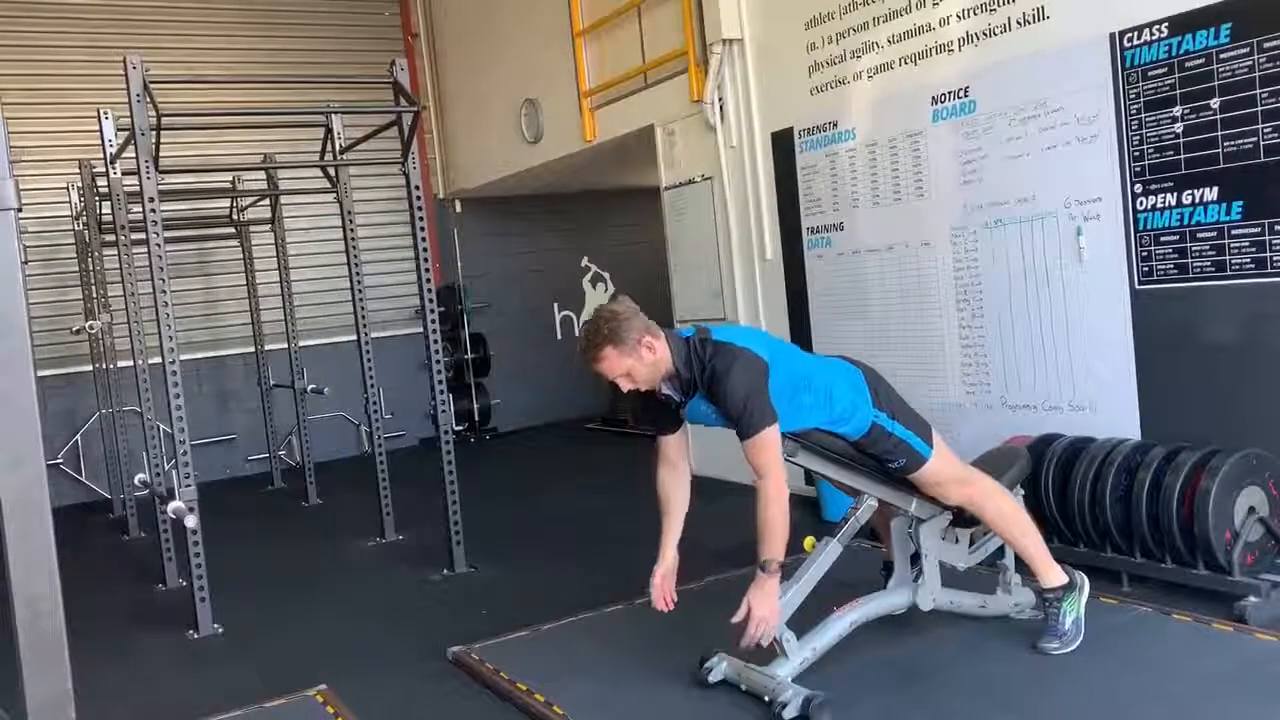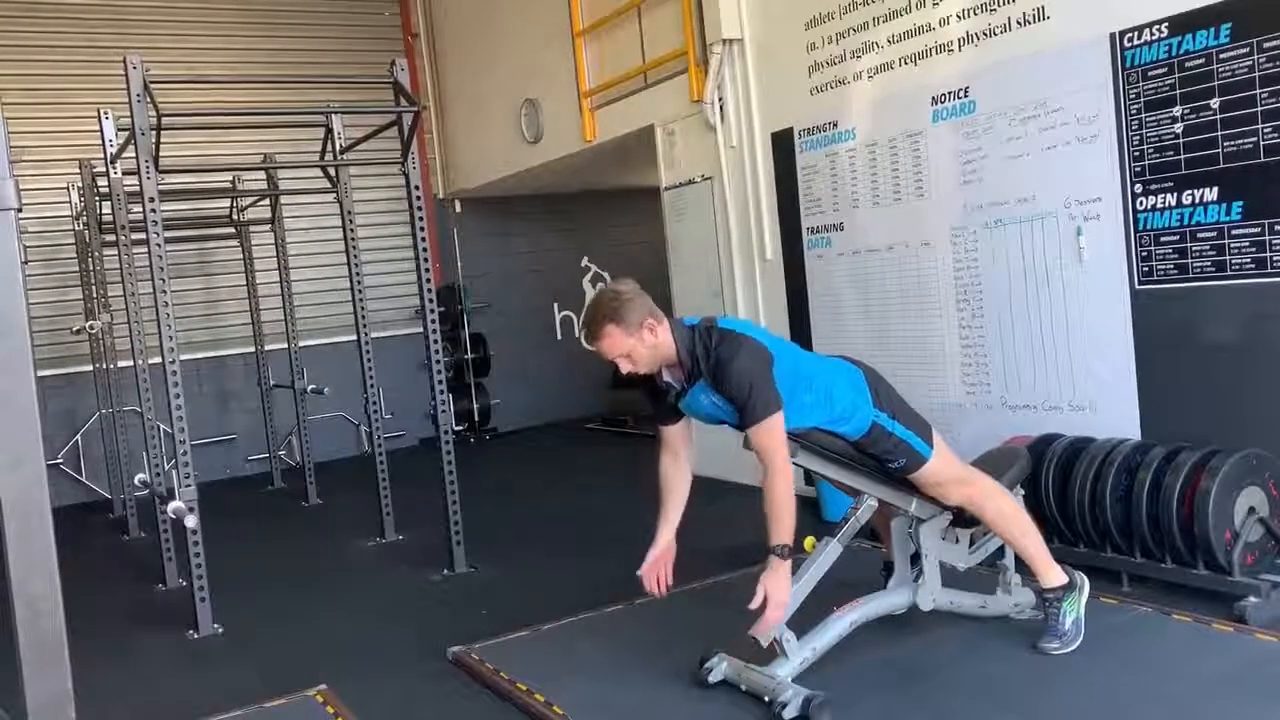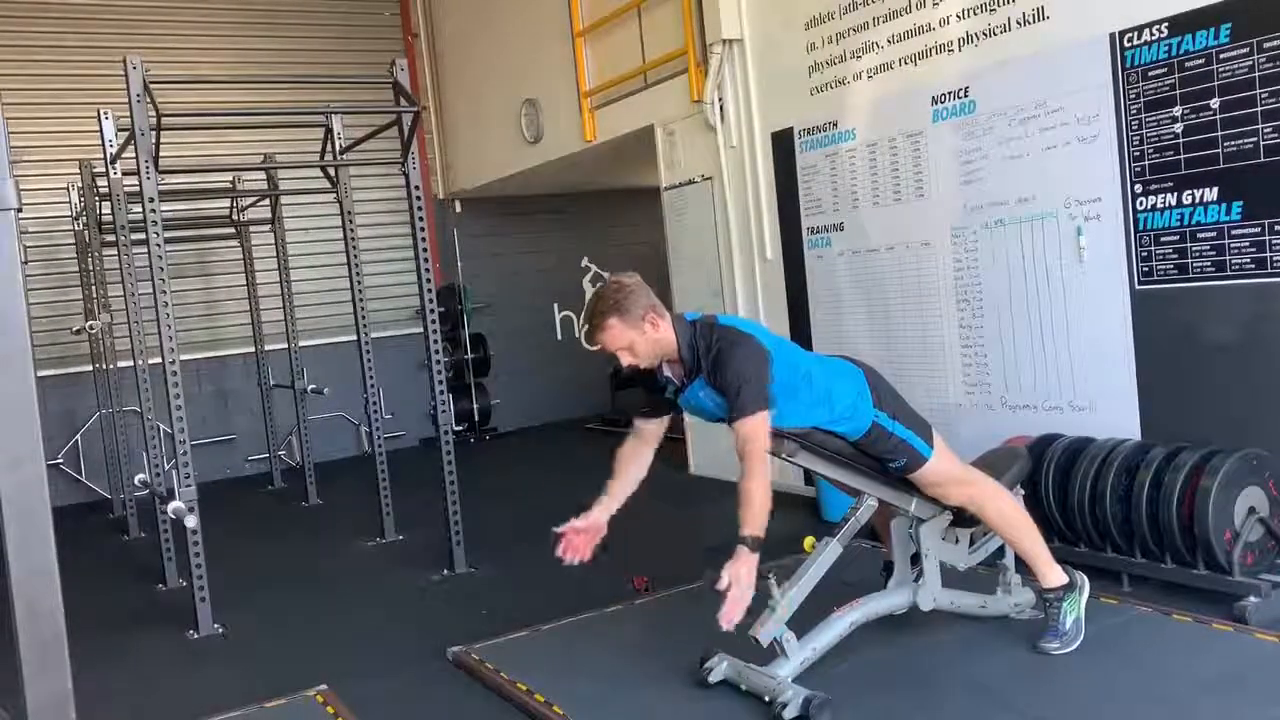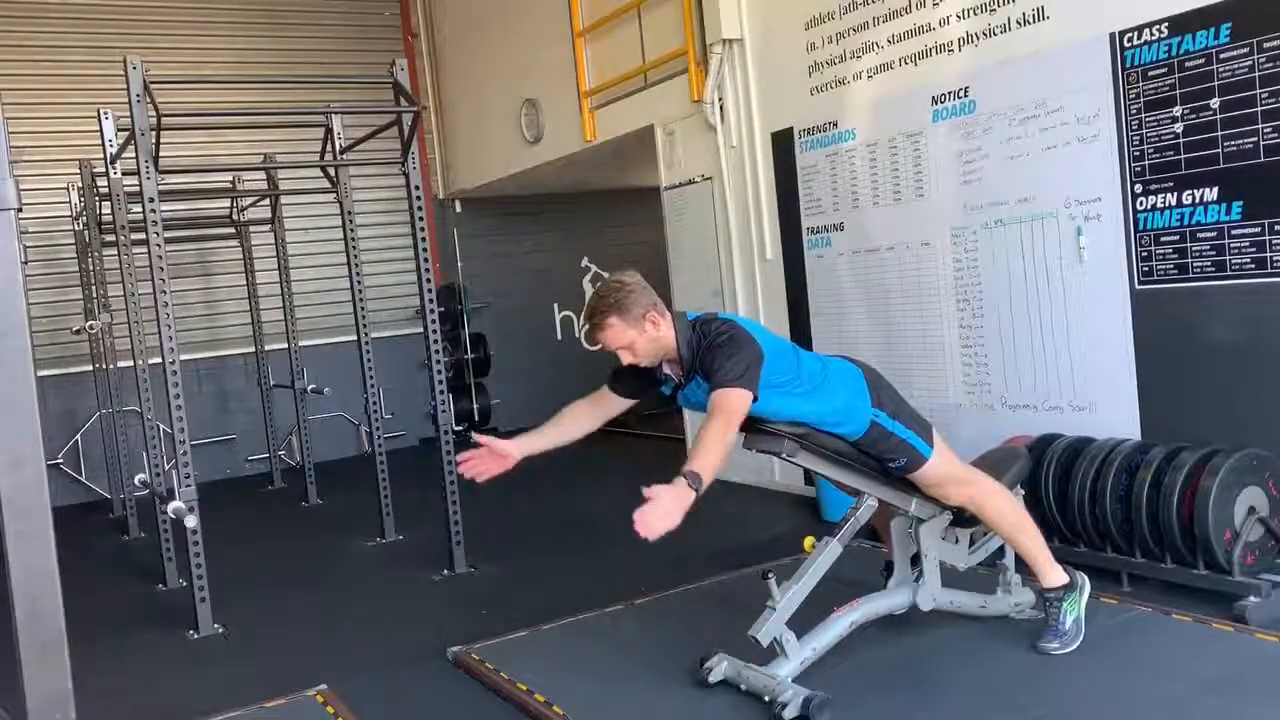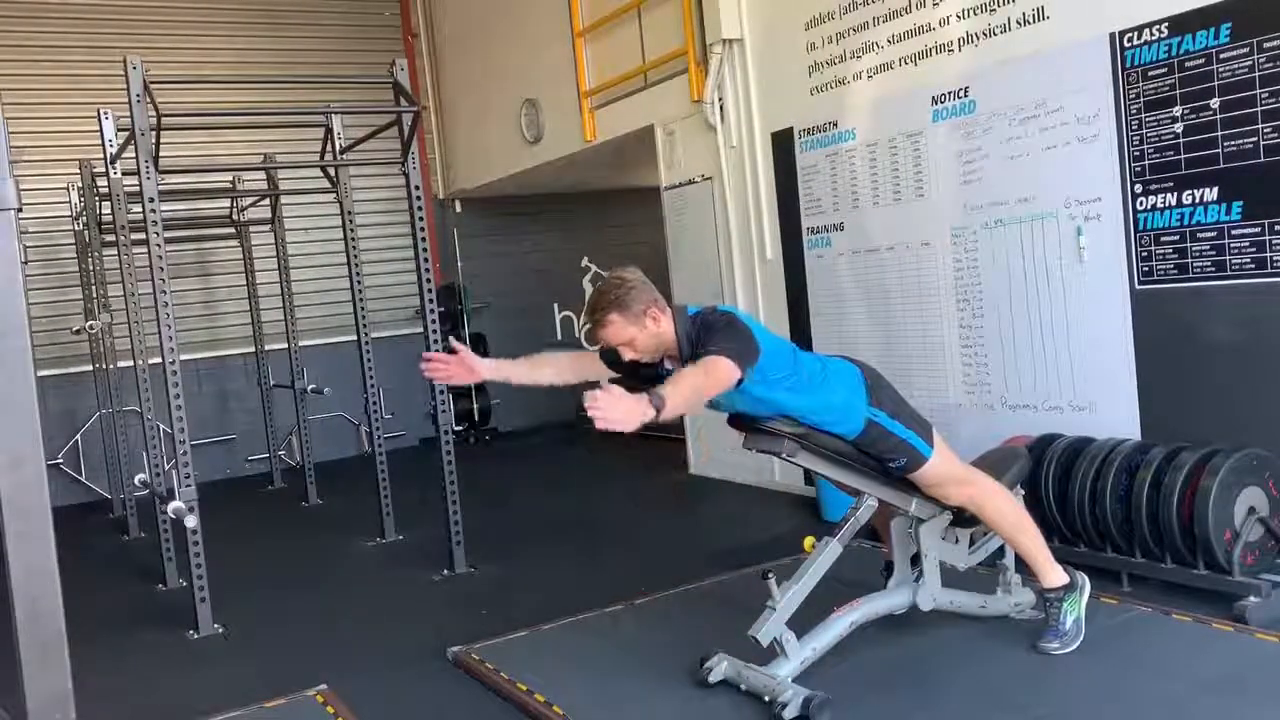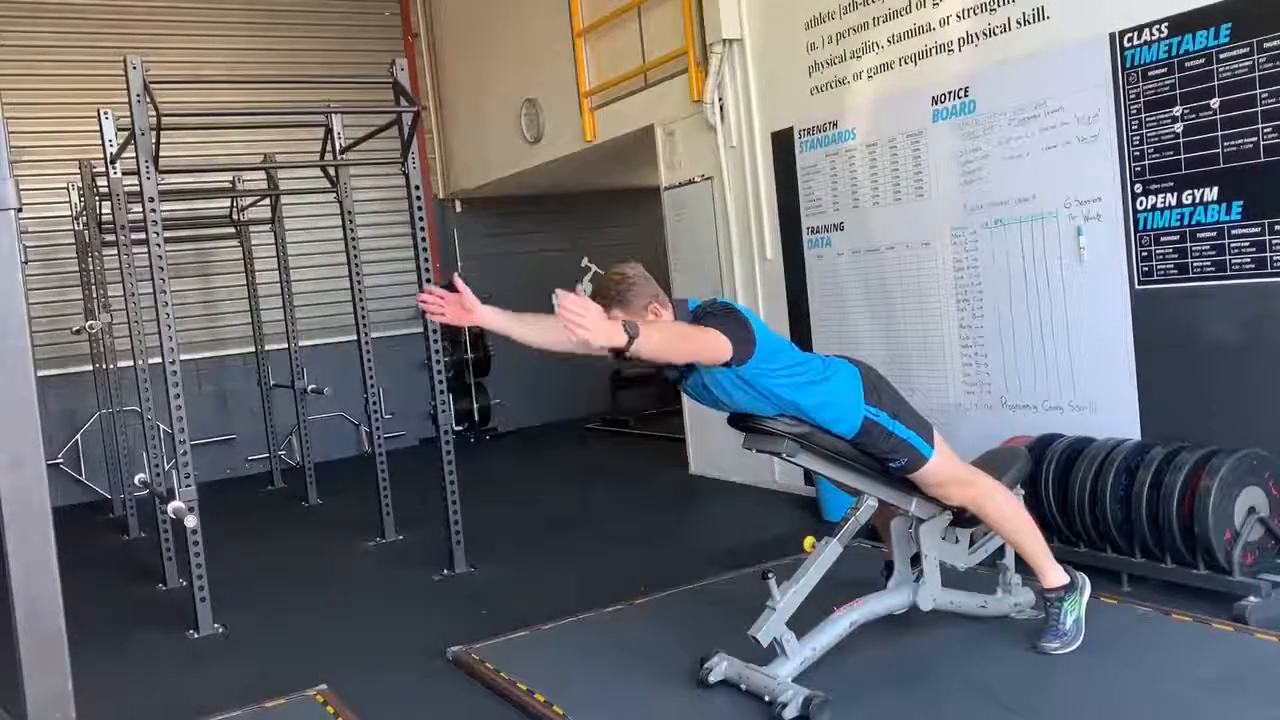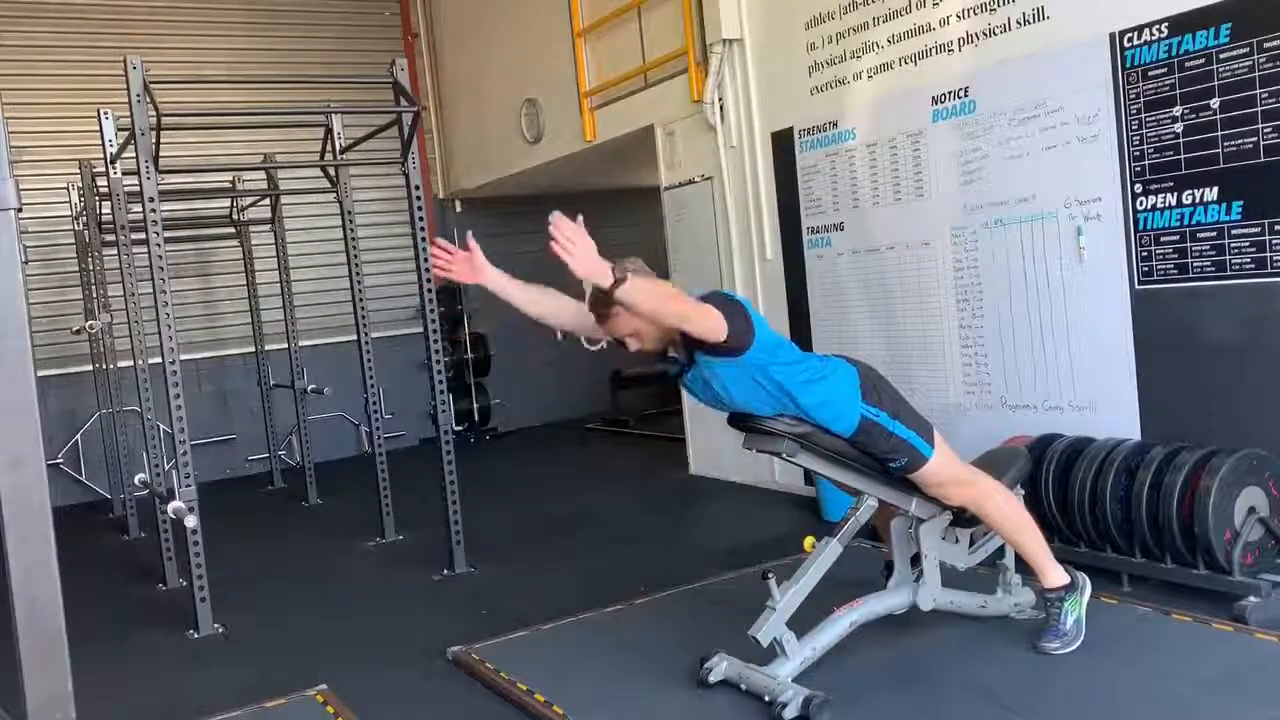
dt=0.3s
person 1, frame 1
left shoulder: (728, 367)
right shoulder: (657, 383)
left elbow: (772, 479)
right elbow: (672, 463)
left wrist: (767, 579)
right wrist: (667, 554)
left hip: (853, 401)
right hip: (815, 420)
left knee: (955, 485)
left ankle: (1058, 585)
person 1, frame 2
left shoulder: (732, 355)
right shoulder: (660, 373)
left elbow: (776, 466)
right elbow: (675, 452)
left wrist: (779, 564)
right wrist: (665, 537)
left hip: (855, 402)
right hip: (815, 422)
left knee: (956, 486)
left ankle: (1059, 585)
person 1, frame 3
left shoulder: (732, 350)
right shoulder: (663, 369)
left elbow: (755, 458)
right elbow: (642, 441)
left wrist: (747, 554)
right wrist: (600, 515)
left hip: (856, 404)
right hip: (818, 424)
left knee: (957, 486)
left ankle: (1060, 585)
person 1, frame 4
left shoulder: (725, 342)
right shoulder: (654, 364)
left elbow: (725, 422)
right elbow: (593, 407)
left wrist: (684, 489)
right wrist: (519, 447)
left hip: (857, 402)
right hip: (815, 423)
left knee: (956, 486)
left ankle: (1060, 586)
right ankle: (913, 573)
person 1, frame 5
left shoulder: (721, 330)
right shoulder: (641, 350)
left elbow: (706, 380)
right elbow: (573, 365)
left wrist: (644, 408)
right wrist: (486, 367)
left hip: (855, 402)
right hip: (817, 420)
left knee: (956, 485)
left ankle: (1061, 586)
right ankle: (911, 572)
person 1, frame 6
left shoulder: (720, 320)
right shoulder: (668, 334)
left elbow: (695, 348)
right elbow: (569, 335)
left wrist: (618, 338)
right wrist: (483, 315)
left hip: (855, 402)
right hip: (819, 422)
left knee: (957, 486)
right knee: (874, 501)
left ankle: (1061, 587)
person 1, frame 7
left shoulder: (721, 315)
right shoulder: (661, 334)
left elbow: (678, 307)
right elbow: (568, 313)
left wrist: (605, 275)
right wrist: (489, 276)
left hip: (852, 401)
right hip: (818, 425)
left knee: (957, 485)
left ankle: (1061, 585)
